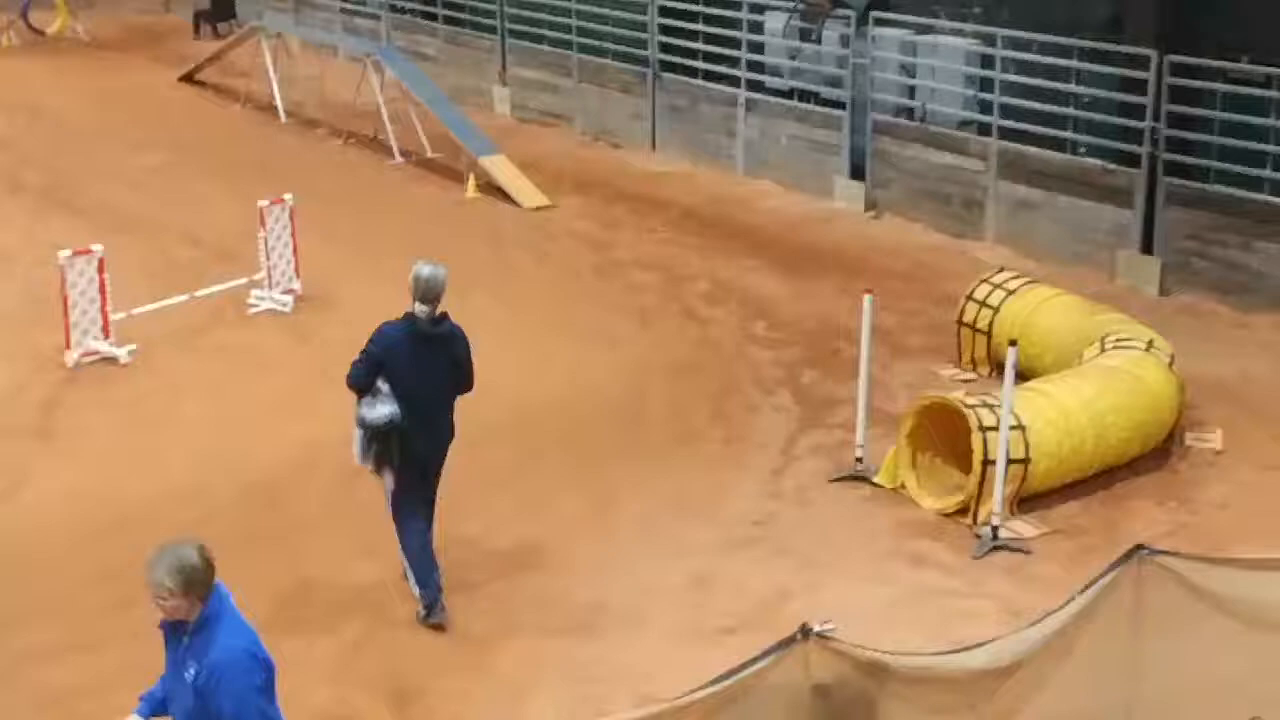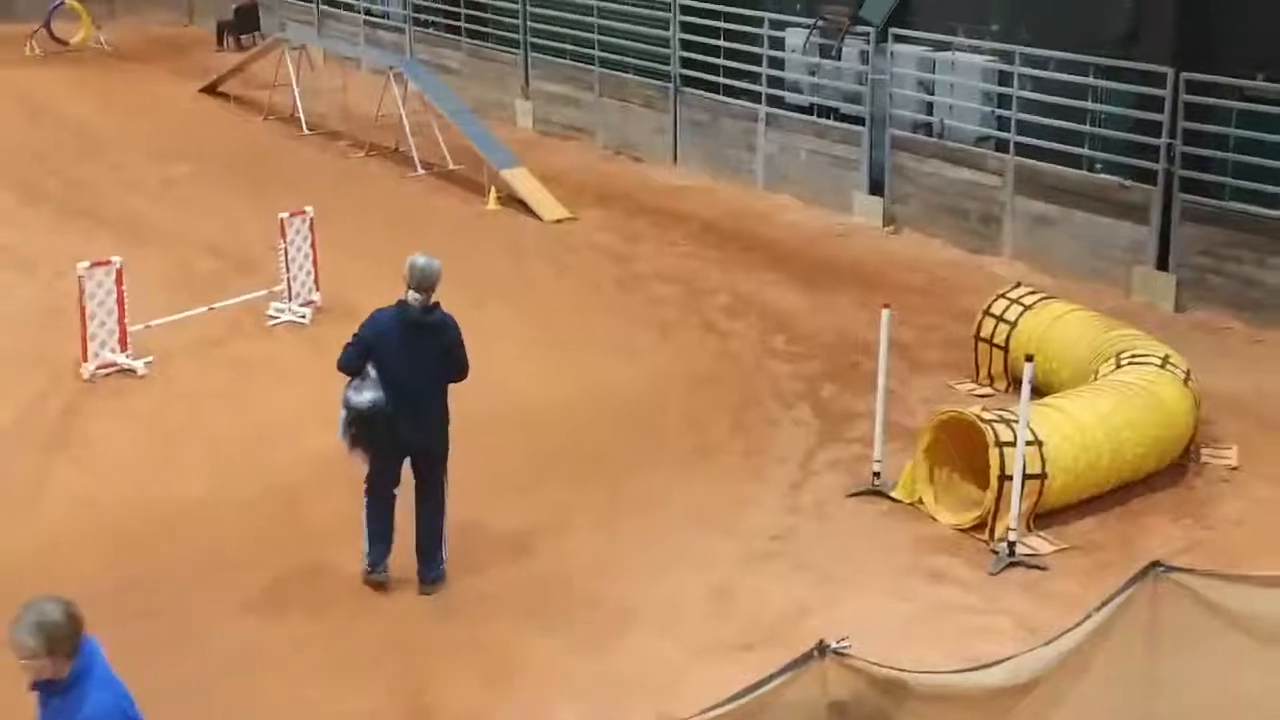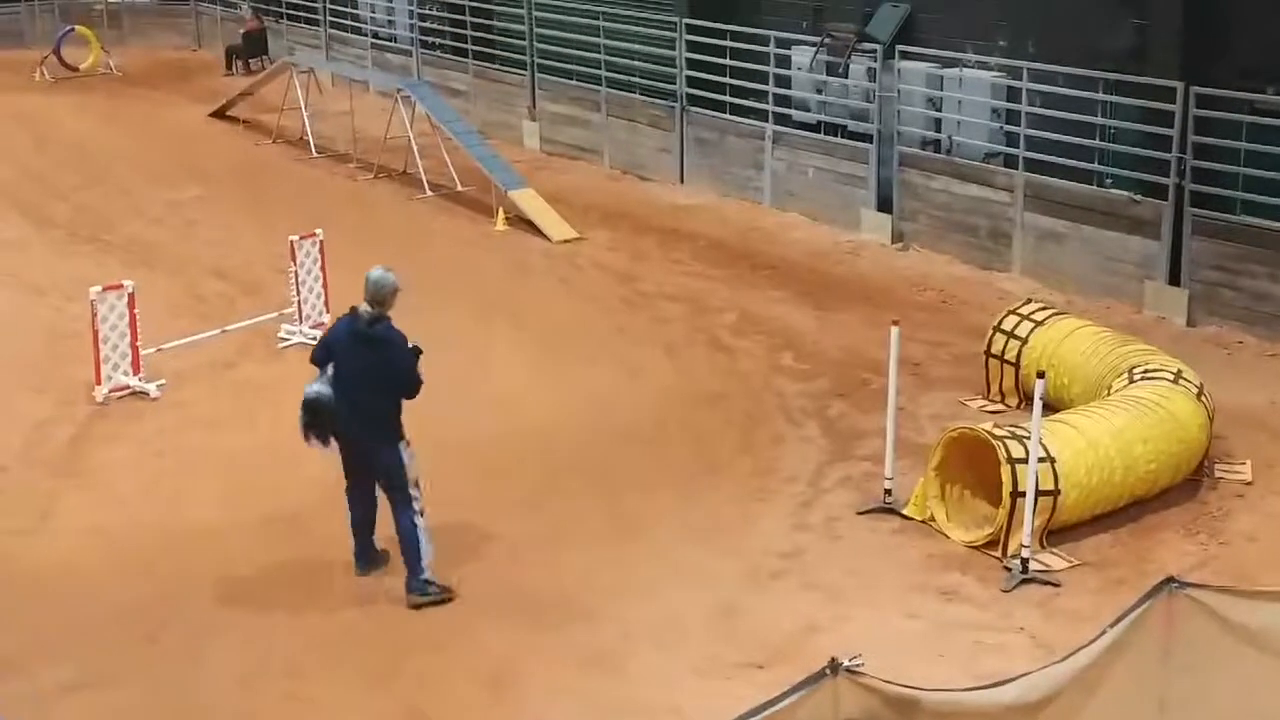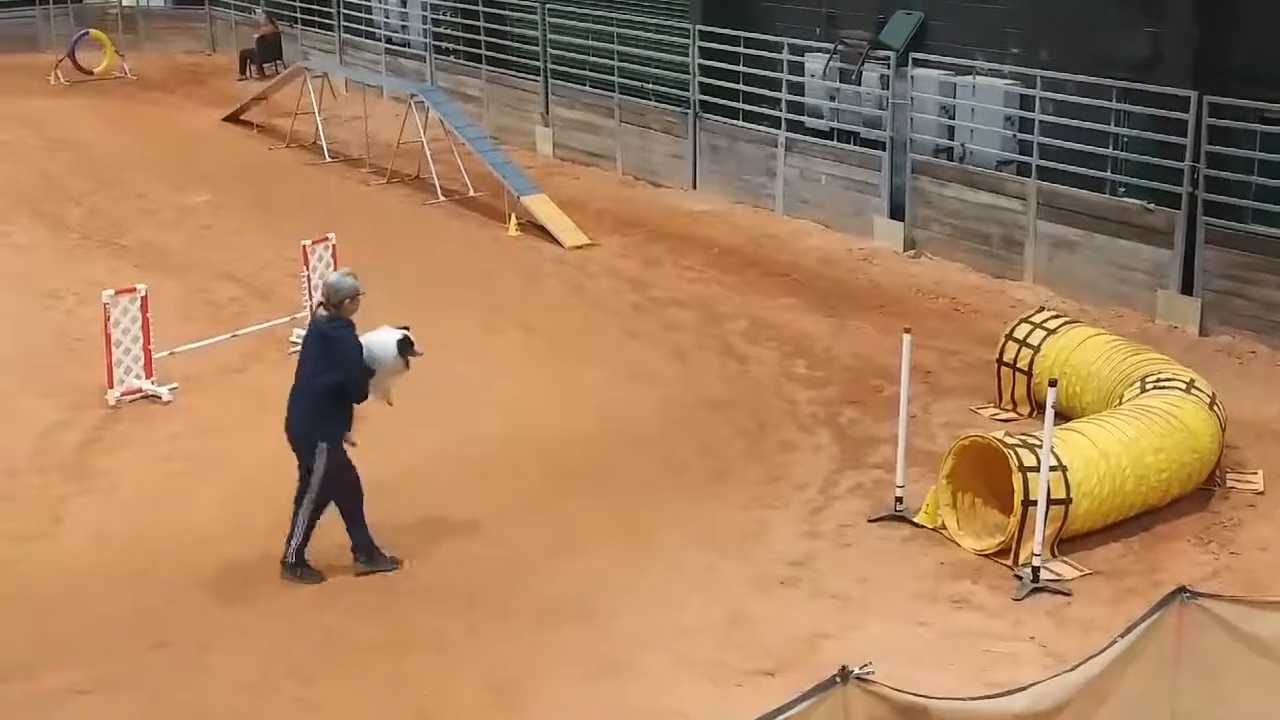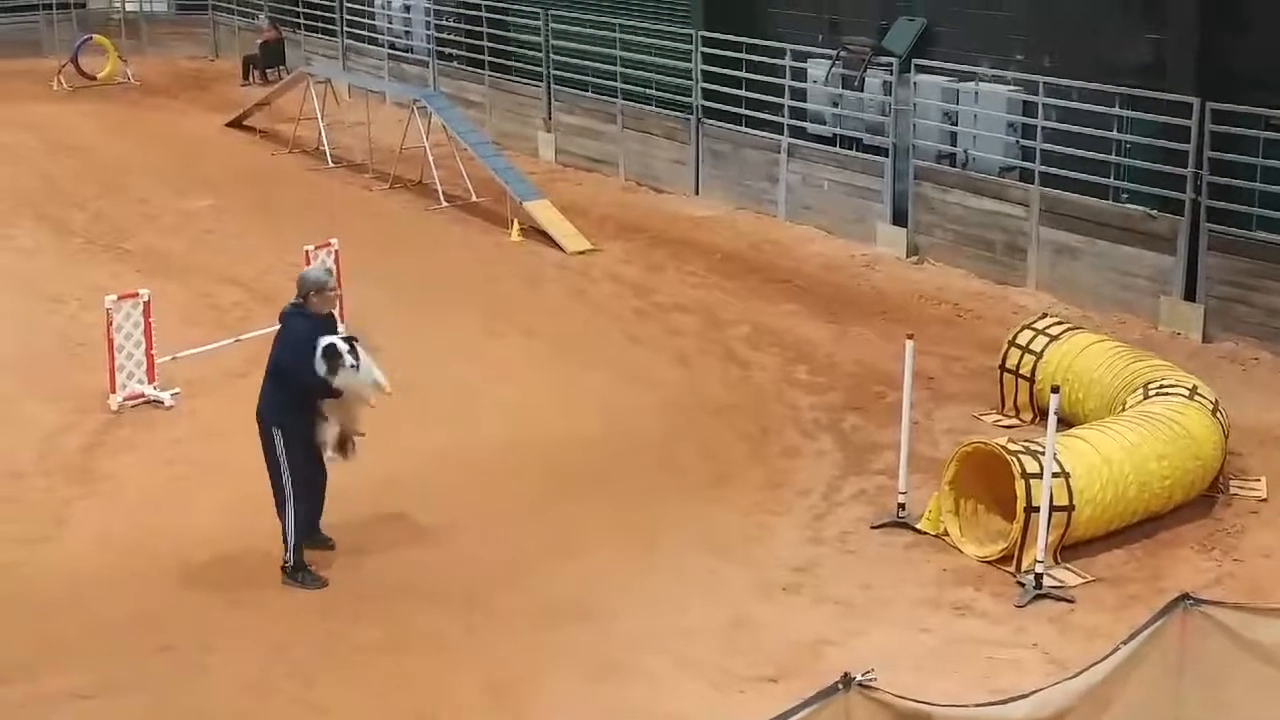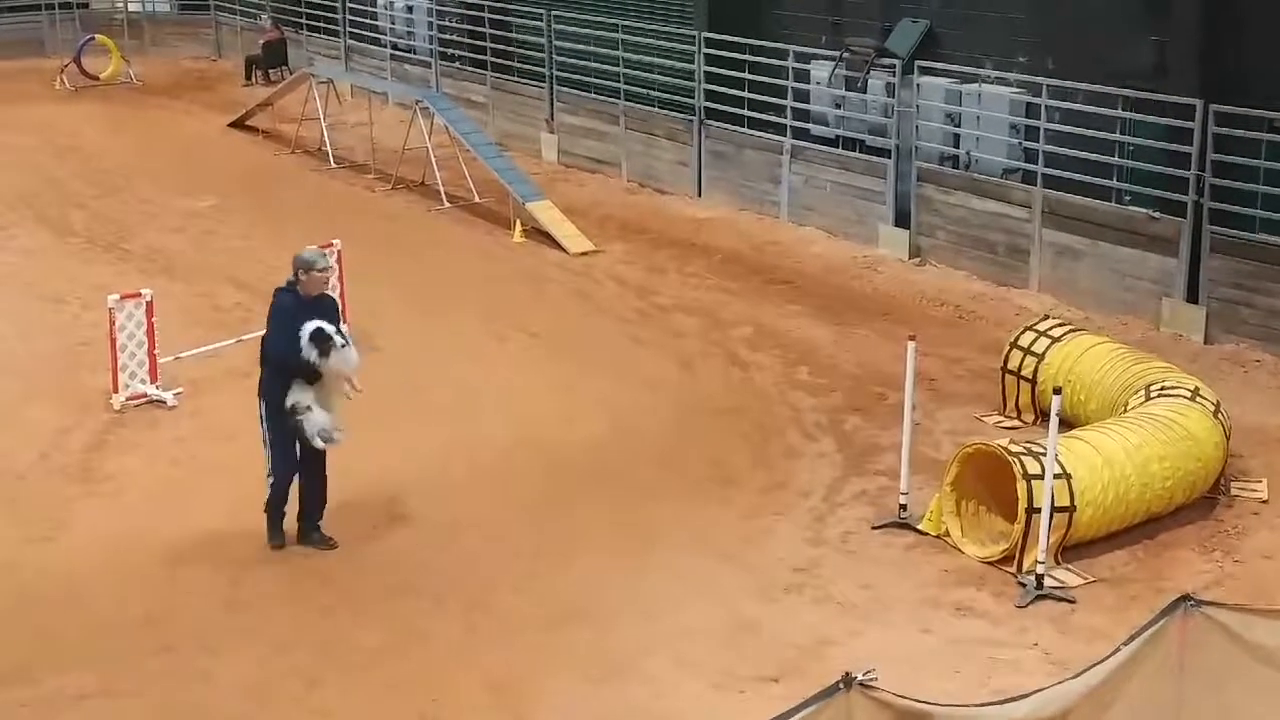
dt=0.4s
person 1, frame 1
left shoulder: (389, 335)
right shoulder: (454, 336)
left elbow: (357, 380)
right elbow: (465, 384)
left wrist: (381, 386)
left hip: (400, 439)
right hip: (438, 437)
left knee: (409, 516)
right knee: (423, 506)
left ankle: (431, 598)
right ankle: (422, 573)
person 1, frame 2
left shoulder: (380, 321)
right shoulder: (445, 325)
left elbow: (347, 363)
right elbow: (459, 371)
left hip: (388, 426)
right hip: (431, 426)
left knee: (379, 490)
right knee: (431, 496)
left ankle: (376, 564)
right ankle: (430, 573)
person 1, frame 3
left shoulder: (343, 326)
right shoulder: (393, 340)
left elbow: (319, 358)
right elbow: (410, 389)
right wrist: (411, 364)
left hip: (346, 428)
right hip: (383, 435)
left knee: (359, 493)
right knee: (407, 502)
left ankle: (365, 557)
right ankle: (421, 583)
person 1, frame 4
left shoulder: (323, 327)
right shoulder: (344, 341)
right elbow: (357, 391)
left wrist: (361, 373)
right wrist: (370, 374)
left hip: (311, 421)
right hip: (316, 429)
left knee: (347, 486)
right knee: (314, 495)
left ankle: (367, 555)
right ankle: (292, 562)
person 1, frame 5
left shoulder: (326, 322)
right shoulder: (297, 330)
right elbow: (306, 381)
right wrist: (337, 389)
left hip: (305, 413)
right hip: (280, 418)
left knee: (316, 475)
right knee: (293, 489)
left ankle: (308, 531)
right ankle: (294, 567)
person 1, frame 6
left shoulder: (329, 306)
right shoulder: (284, 305)
right elbow: (277, 353)
right wrist: (314, 371)
right hip: (277, 396)
left knee: (314, 463)
right knee: (283, 466)
left ankle: (309, 527)
right ankle: (274, 520)
